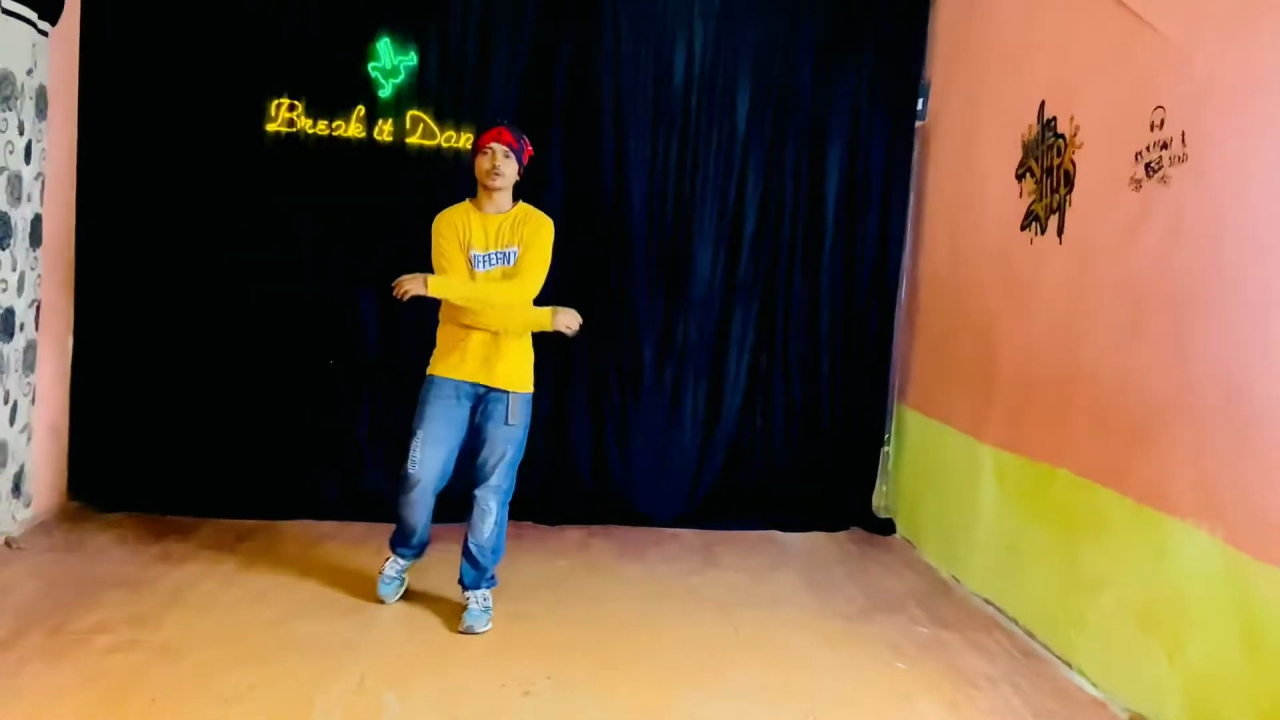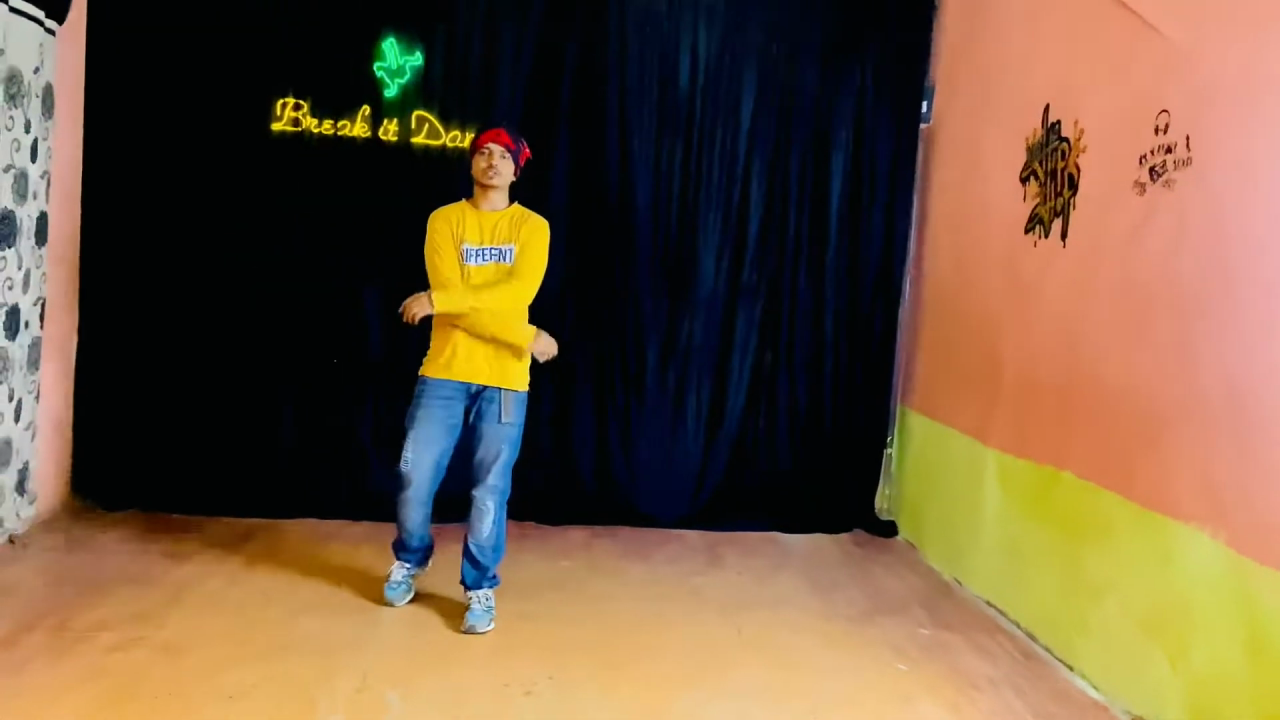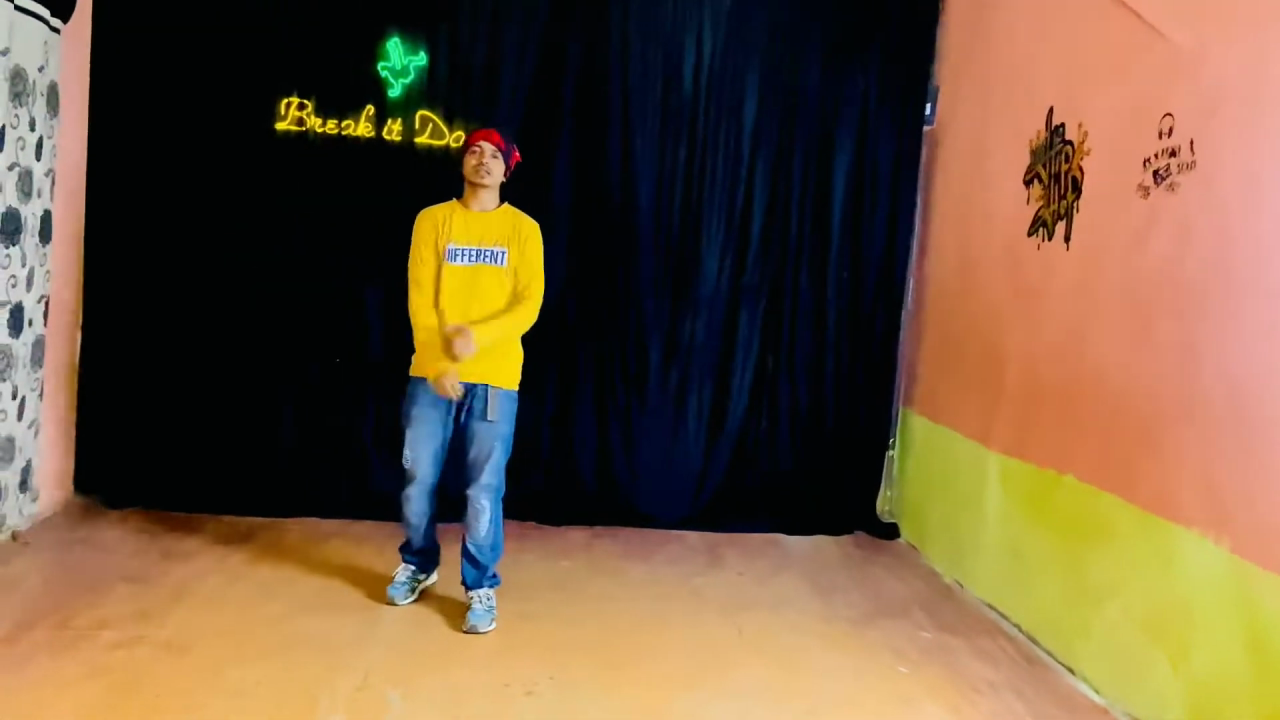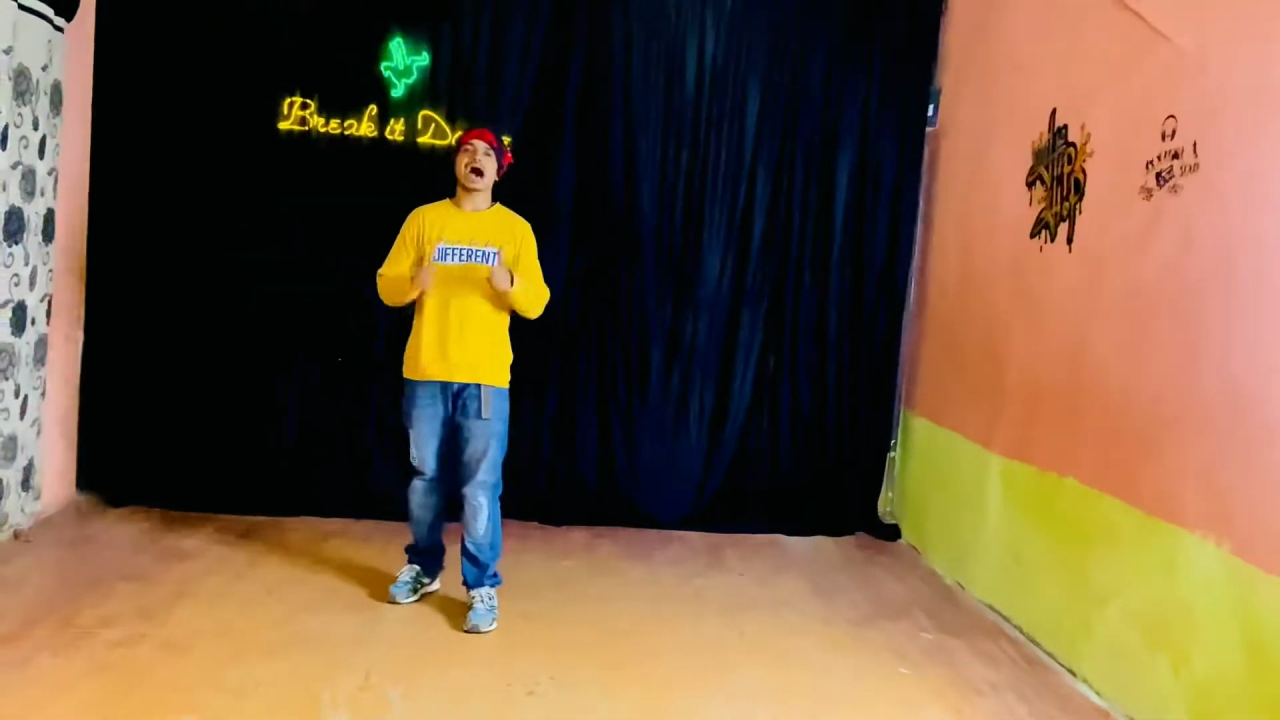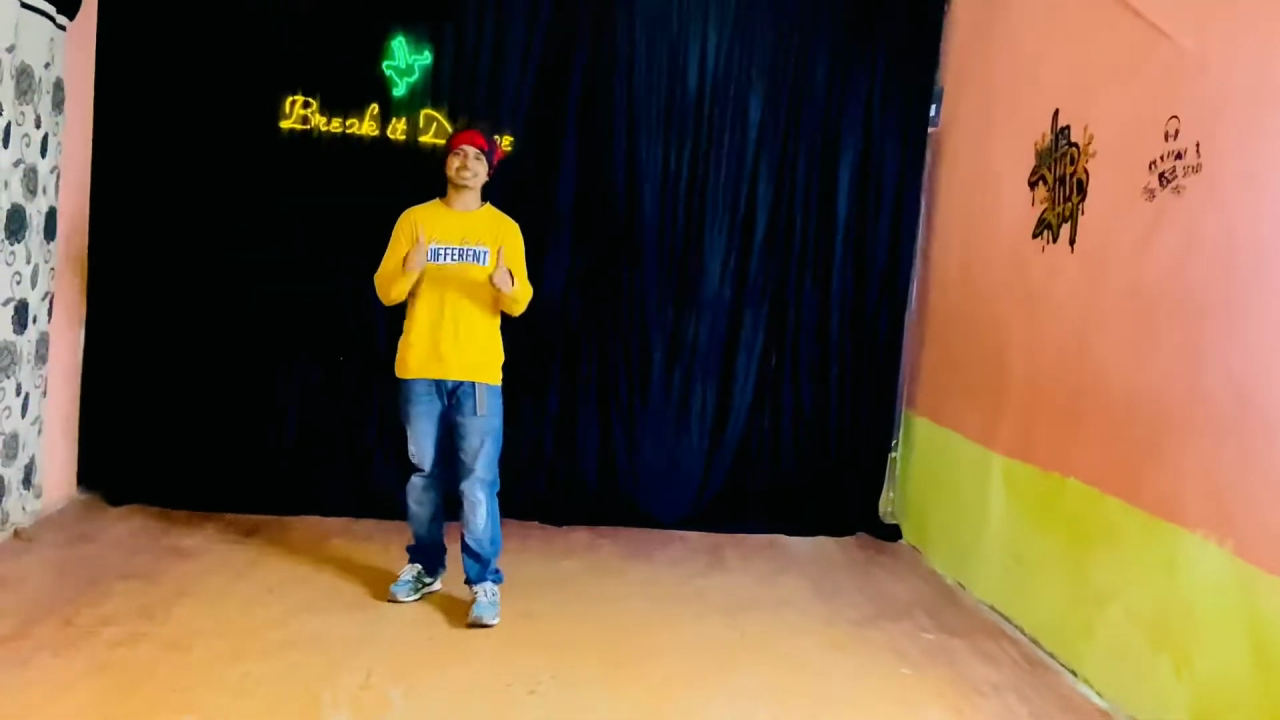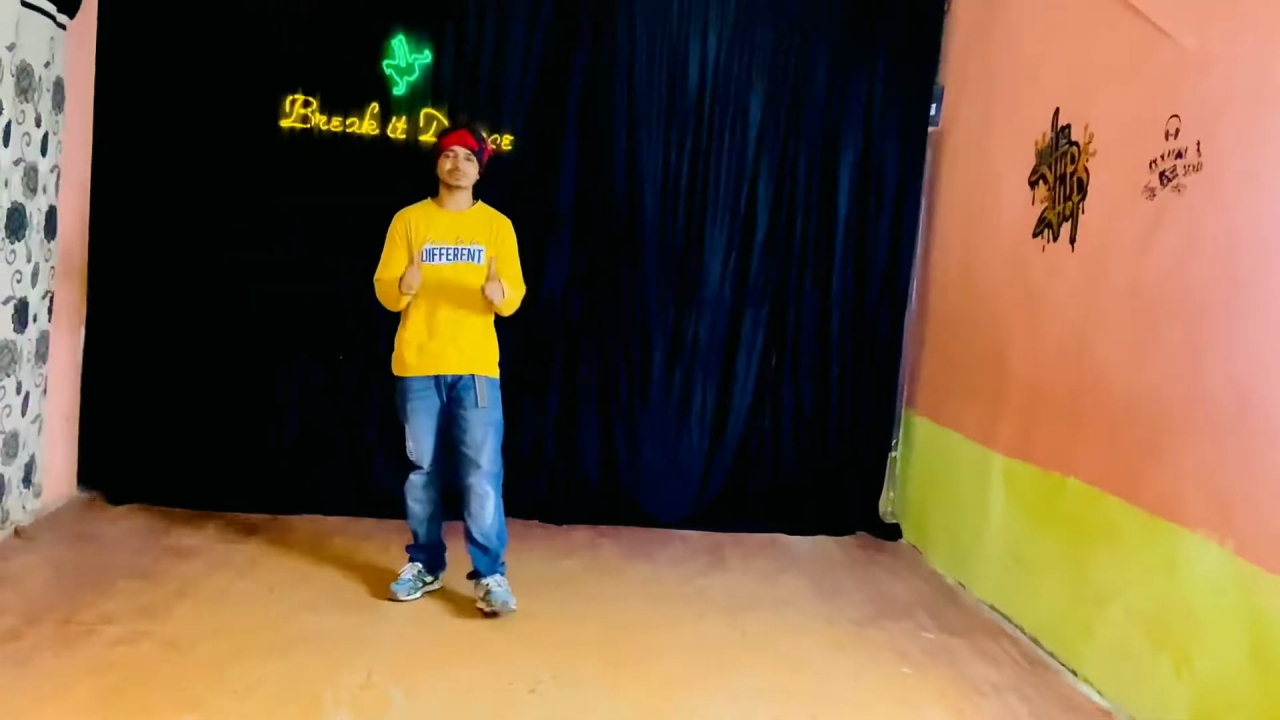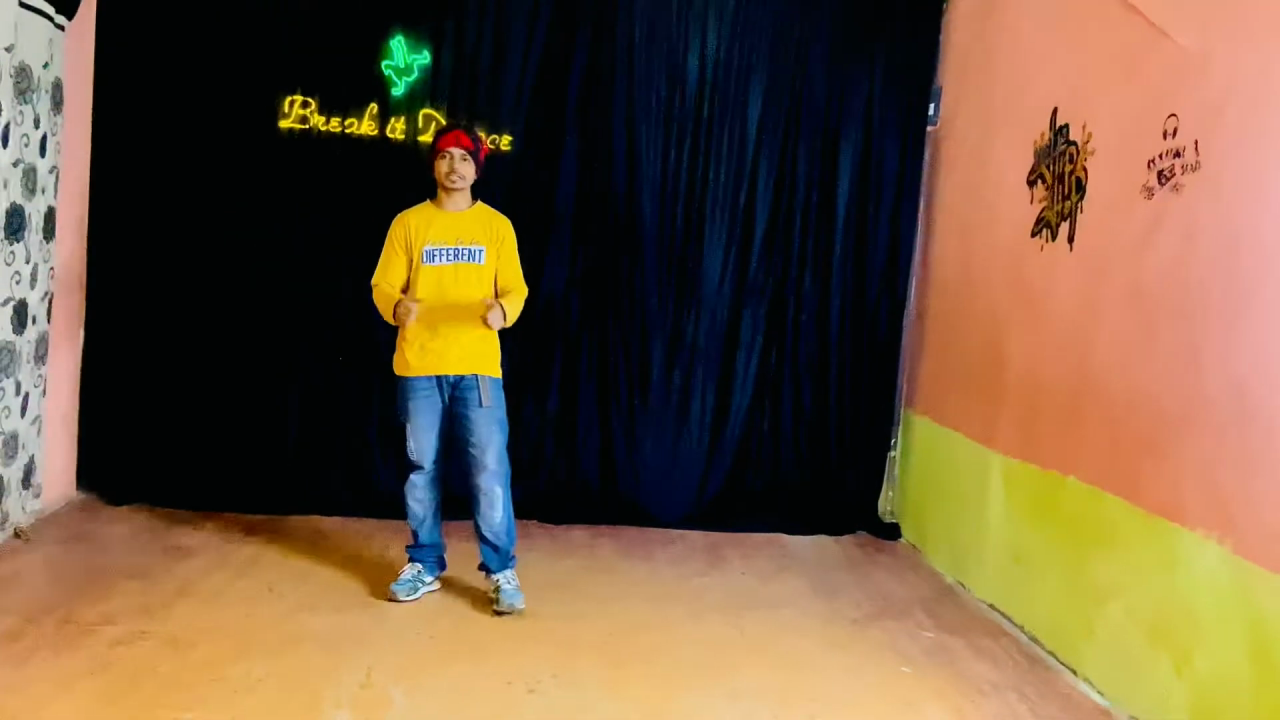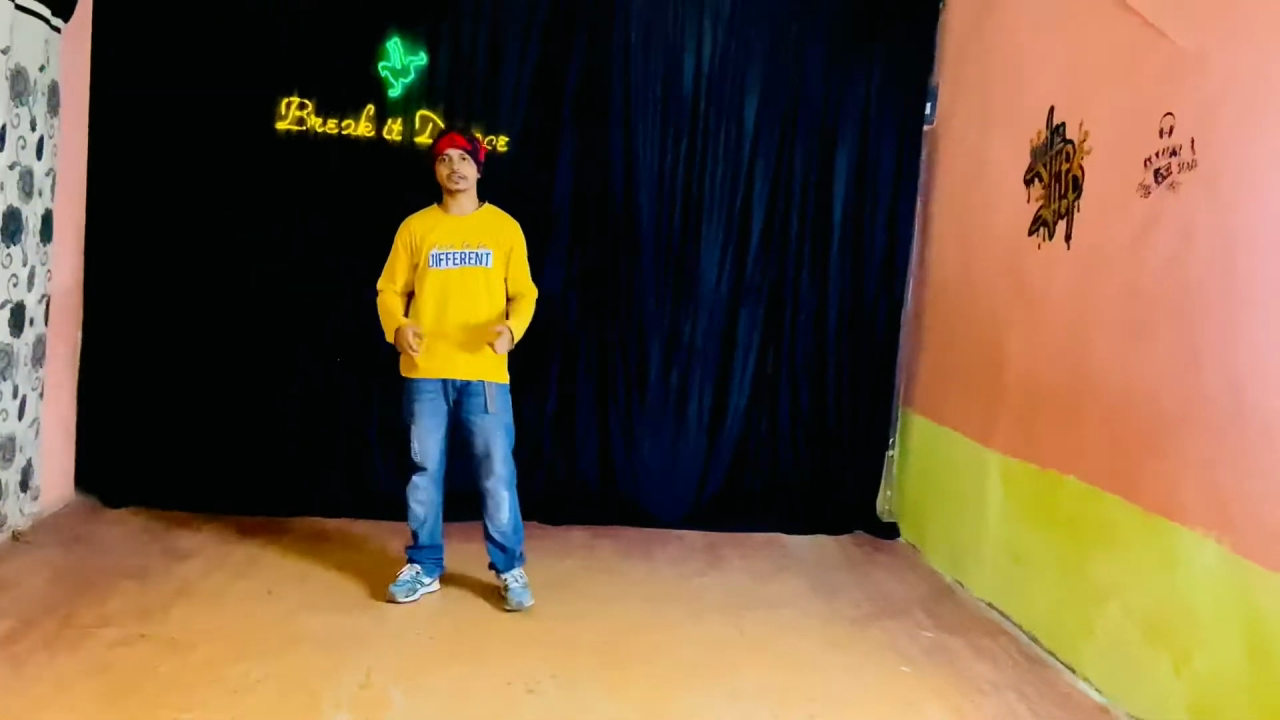
dt=0.2s
person 1, frame 1
left shoulder: (537, 225)
right shoulder: (448, 222)
left elbow: (520, 292)
right elbow: (469, 305)
left wrist: (433, 284)
right wrist: (547, 318)
left hip: (508, 379)
right hip: (450, 372)
left knee: (493, 489)
right knee: (422, 474)
left ankle: (478, 588)
right ankle: (404, 552)
person 1, frame 2
left shoulder: (533, 227)
right shoulder: (443, 220)
left elbow: (519, 294)
right elbow: (453, 294)
left wrist: (437, 302)
right wrist: (524, 337)
left hip: (504, 378)
right hip: (444, 372)
left knee: (490, 489)
right knee: (416, 475)
left ankle: (480, 588)
right ankle: (410, 559)
person 1, frame 3
left shoulder: (524, 229)
right shoulder: (431, 219)
left elbow: (529, 306)
right elbow: (420, 296)
left wrist: (480, 336)
right wrist: (440, 361)
left hip: (494, 377)
right hip: (432, 371)
left knee: (485, 485)
right knee: (418, 476)
left ankle: (481, 587)
right ankle: (418, 564)
person 1, frame 4
left shoulder: (515, 229)
right shoulder: (423, 219)
left elbow: (536, 302)
right elbow: (386, 284)
left wrist: (510, 283)
right wrist: (412, 285)
left hip: (485, 374)
right hip: (426, 369)
left knee: (481, 482)
right knee: (426, 475)
left ankle: (483, 587)
right ankle: (423, 566)
person 1, frame 5
left shoulder: (505, 228)
right shoulder: (414, 219)
left elbow: (519, 305)
right elbow: (386, 292)
left wrist: (508, 285)
right wrist: (407, 269)
left hip: (478, 372)
right hip: (420, 369)
left knee: (479, 478)
right knee: (423, 472)
left ankle: (484, 582)
right ankle: (425, 566)
person 1, frame 6
left shoulder: (498, 225)
right shoulder: (408, 220)
left elbow: (515, 297)
right elbow: (383, 290)
left wrist: (501, 294)
right wrist: (402, 287)
left hip: (476, 367)
right hip: (417, 366)
left knee: (482, 471)
right knee: (421, 468)
left ankle: (490, 575)
right ankle: (425, 563)
person 1, frame 7
left shoulder: (497, 225)
right shoulder: (408, 223)
left elbow: (515, 292)
right elbow: (382, 287)
left wrist: (502, 311)
right wrist: (398, 308)
left hip: (479, 367)
right hip: (419, 367)
left knee: (490, 469)
right knee: (423, 468)
left ankle: (501, 570)
right ankle: (425, 564)
person 1, frame 8
left shoulder: (505, 227)
right shoulder: (415, 227)
left elbow: (524, 294)
right elbow: (389, 291)
left wrist: (512, 329)
right wrist: (398, 329)
left hip: (485, 372)
right hip: (426, 372)
left knee: (497, 472)
right knee: (426, 470)
left ankle: (510, 568)
right ankle: (424, 566)
